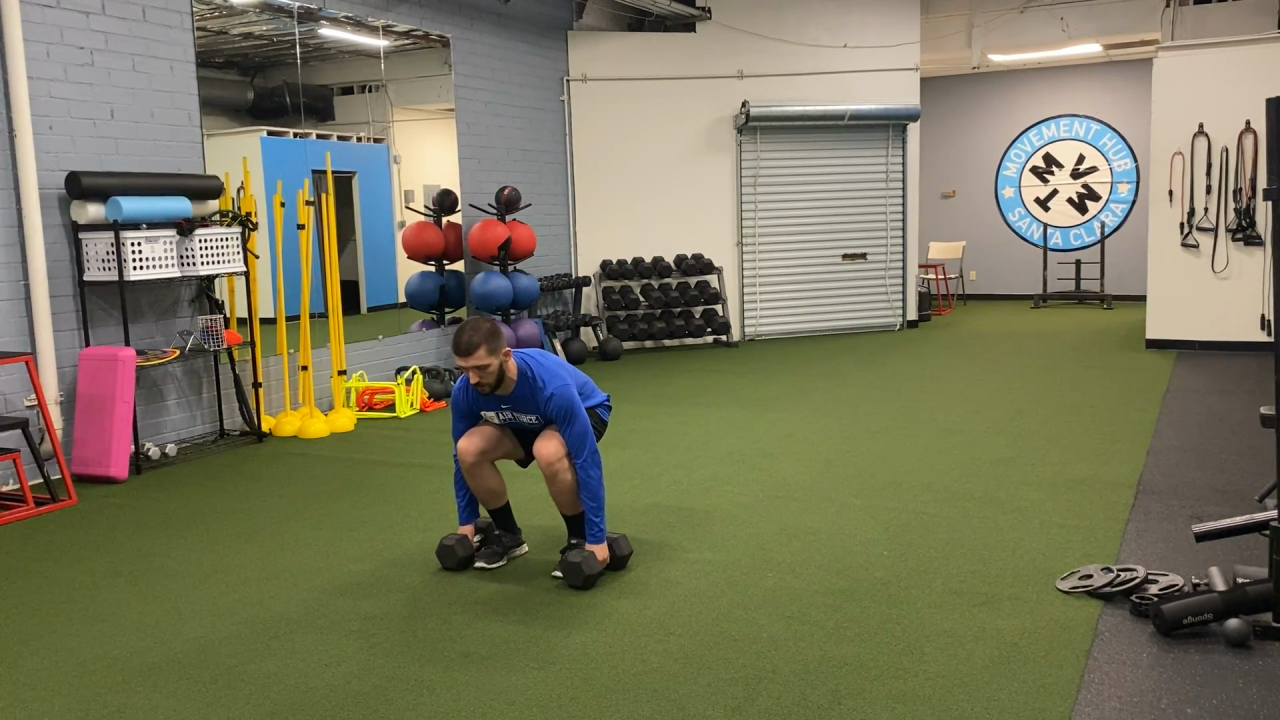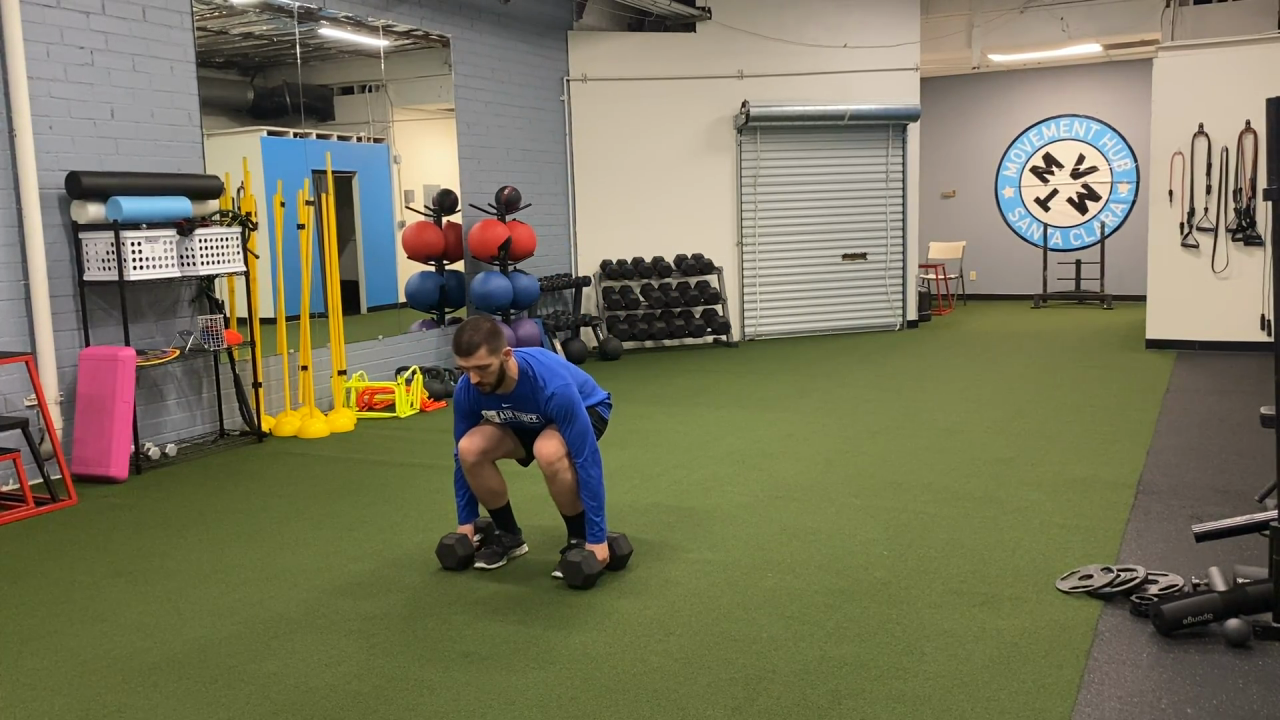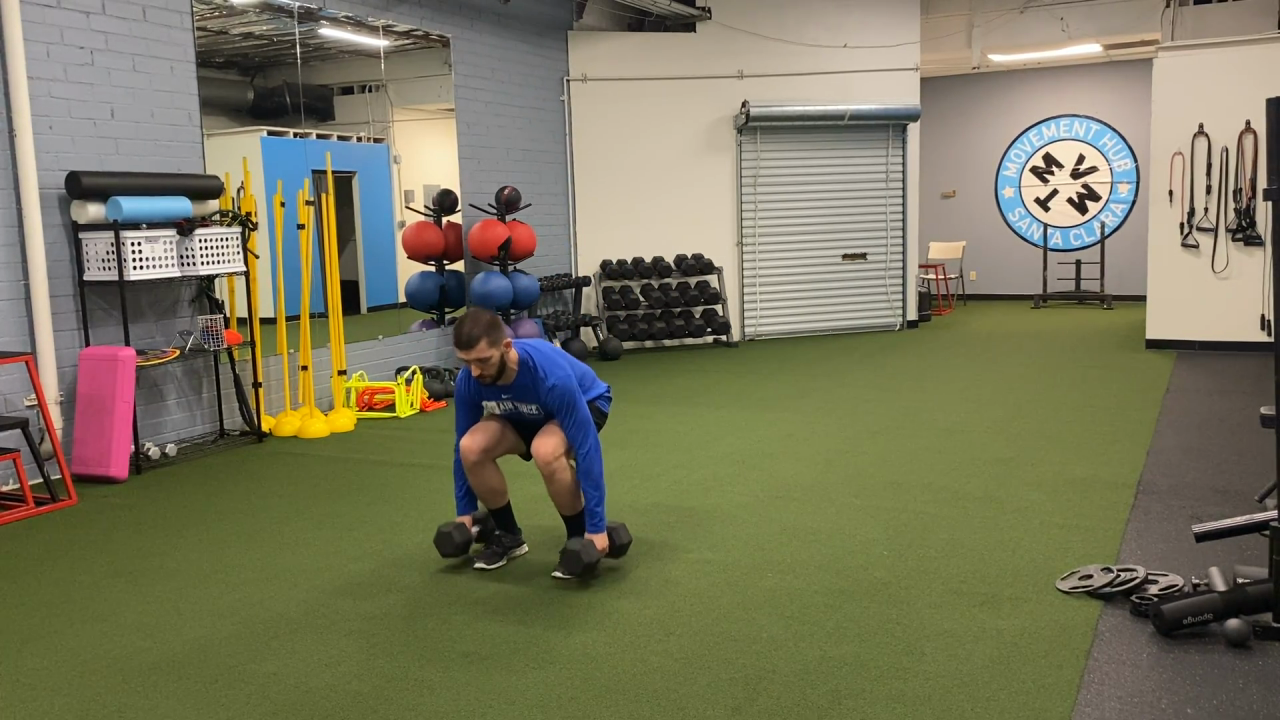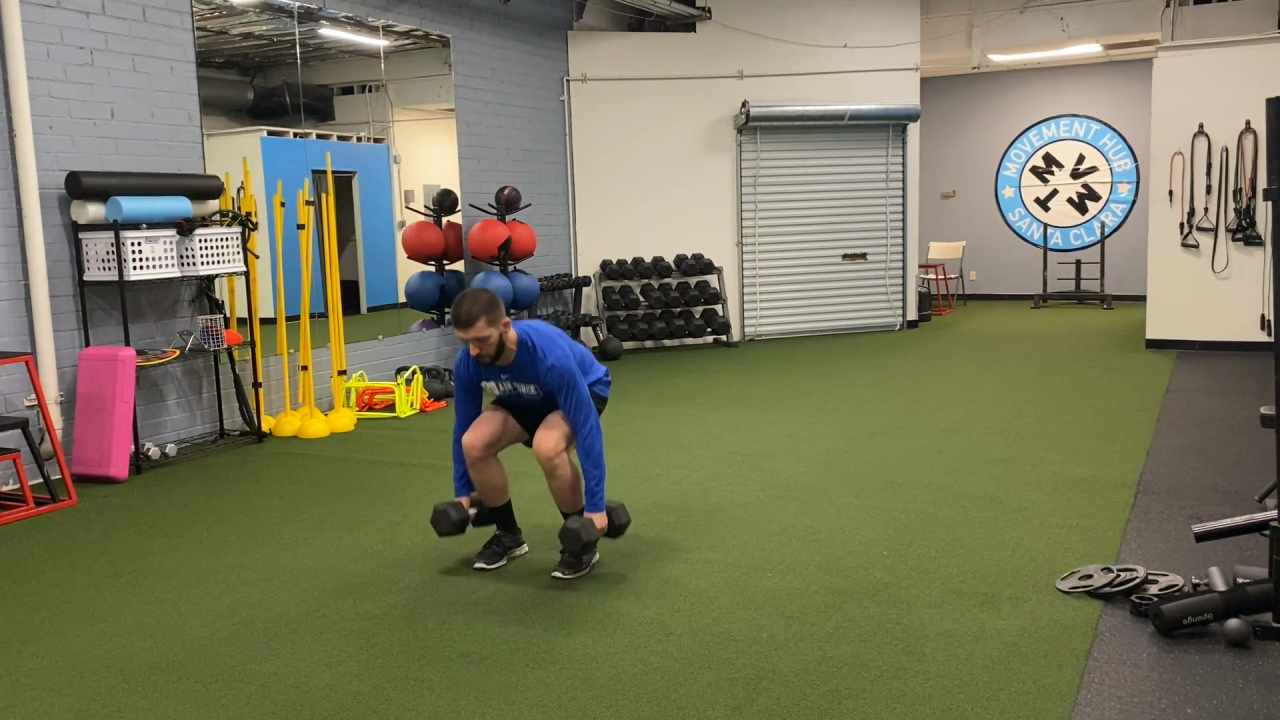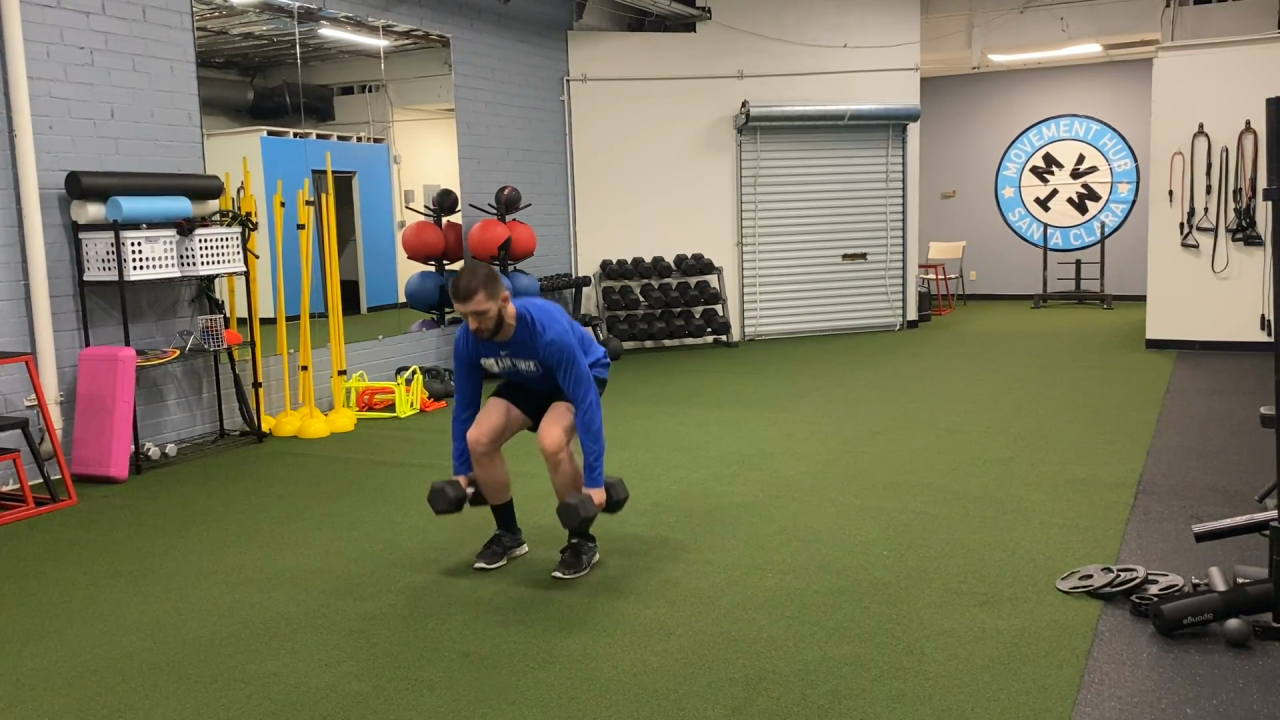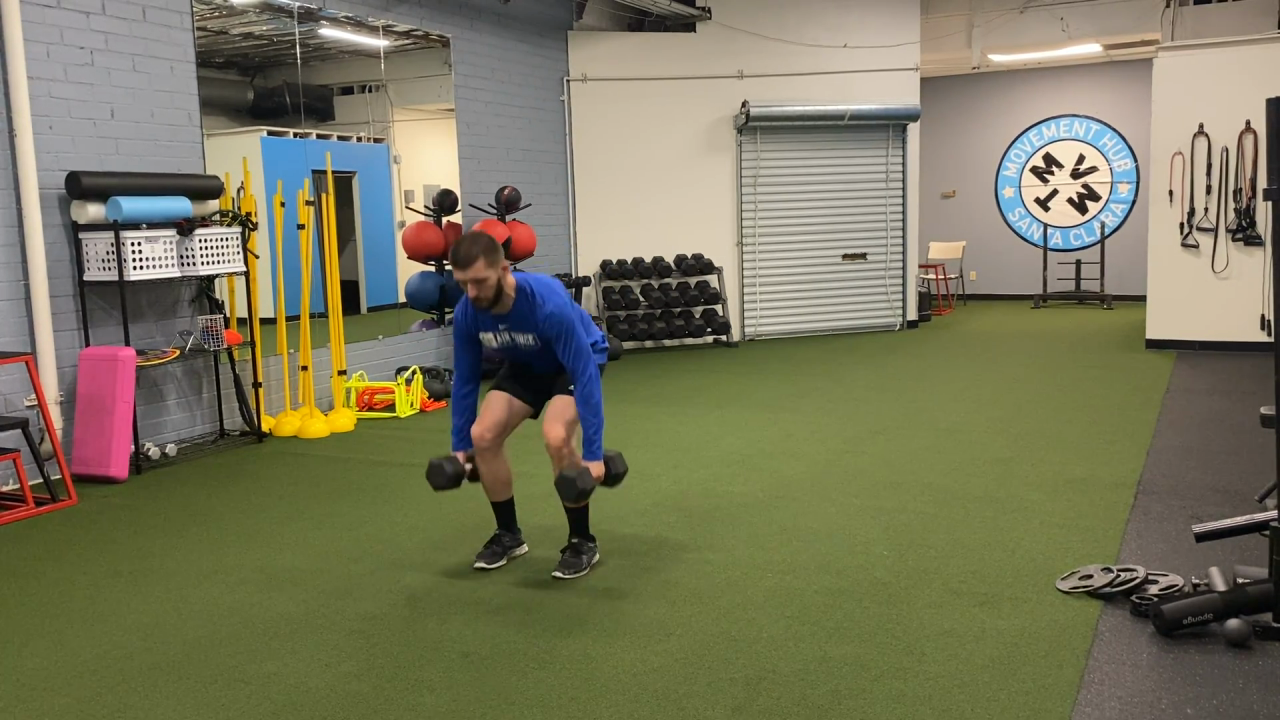
dt=0.1s
person 1, frame 1
left shoulder: (552, 387)
right shoulder: (465, 391)
left elbow: (586, 460)
right elbow: (461, 457)
left wrist: (596, 538)
right wrist: (466, 522)
left hip: (585, 410)
left knee: (548, 452)
right knee: (469, 450)
left ankle: (579, 539)
right ankle: (508, 534)
person 1, frame 2
left shoulder: (553, 386)
right shoulder: (467, 391)
left elbow: (586, 460)
right elbow: (461, 456)
left wrist: (597, 537)
right wrist: (466, 521)
left hip: (585, 409)
left knee: (549, 452)
right knee: (470, 449)
left ankle: (580, 539)
right ankle: (508, 535)
person 1, frame 3
left shoulder: (552, 376)
right shoulder: (469, 380)
left elbow: (586, 450)
right elbow: (462, 447)
left wrist: (595, 527)
right wrist: (464, 512)
left hip: (585, 403)
left knee: (546, 451)
right knee: (472, 448)
right ankle: (507, 534)
person 1, frame 4
left shoulder: (551, 356)
right shoulder: (467, 362)
left elbow: (587, 428)
right elbow: (463, 426)
left wrist: (596, 506)
right wrist: (462, 492)
left hip: (584, 389)
right hip: (526, 398)
left knee: (548, 446)
right knee: (475, 443)
right ankle: (508, 534)
person 1, frame 5
left shoulder: (550, 331)
right shoulder: (468, 339)
left elbow: (586, 403)
right elbow: (465, 404)
left wrist: (593, 481)
right wrist: (461, 470)
left hip: (581, 376)
right hip: (526, 381)
left knee: (552, 442)
right knee: (479, 440)
left ankle: (582, 541)
right ankle: (508, 535)
person 1, frame 6
left shoulder: (549, 303)
right shoulder: (467, 312)
left elbow: (585, 374)
right elbow: (465, 379)
left wrist: (593, 453)
right wrist: (460, 445)
left hip: (579, 359)
right hip: (525, 364)
left knee: (555, 437)
right knee: (483, 435)
left ankle: (582, 541)
right ankle: (509, 534)
